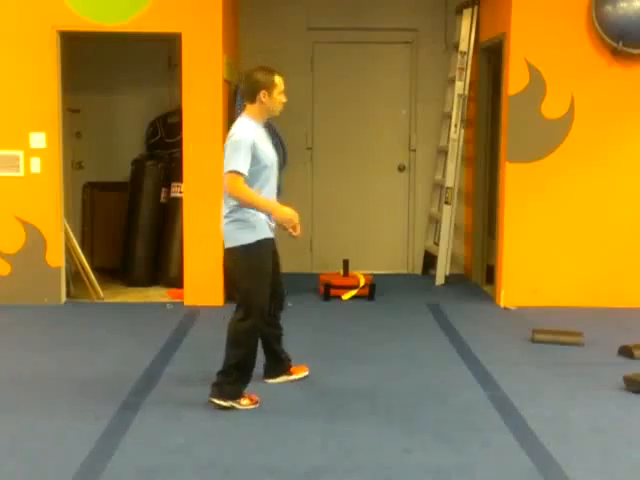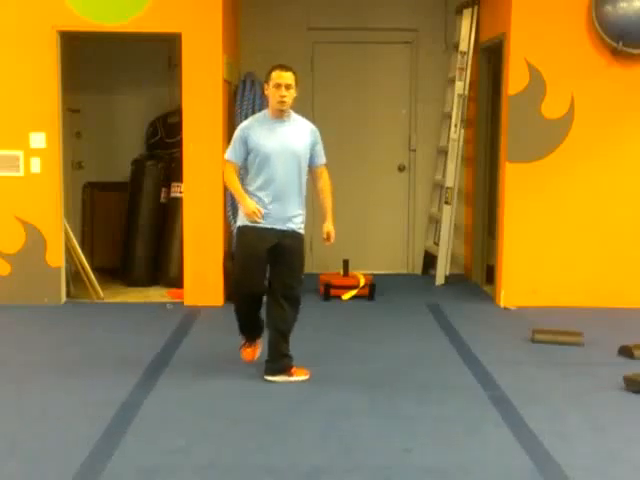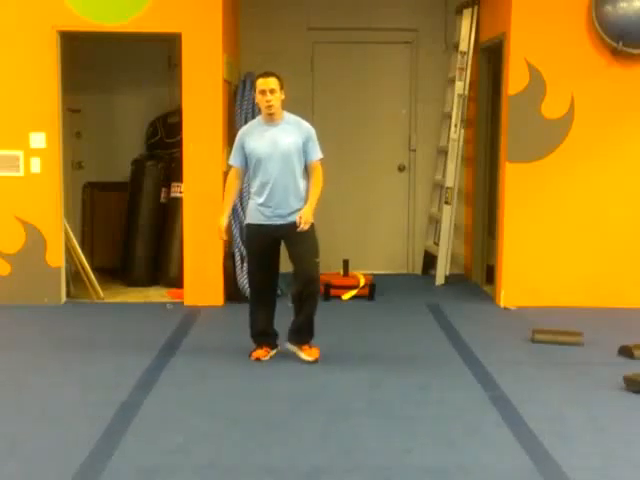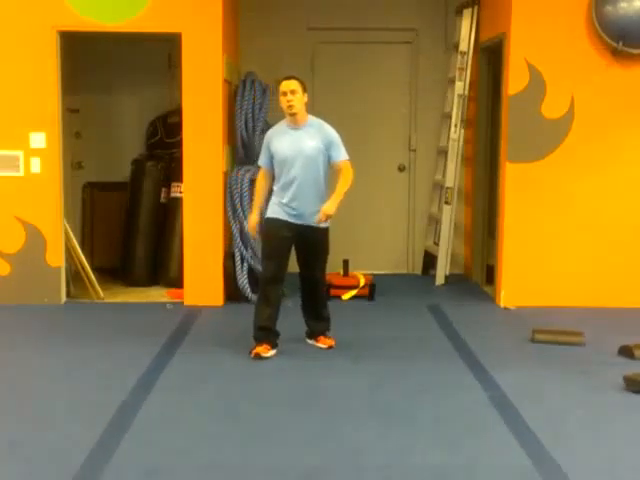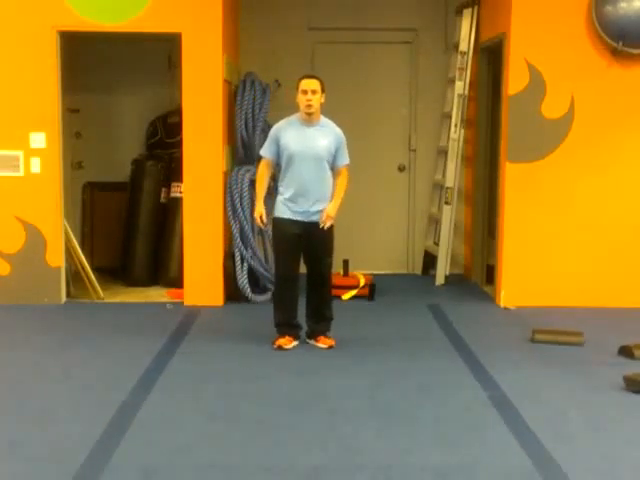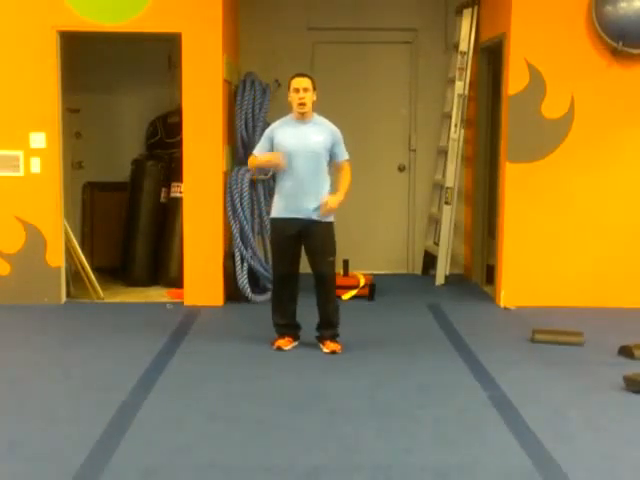
dt=0.4s
person 1, frame 1
left shoulder: (260, 131)
right shoulder: (244, 134)
right elbow: (233, 186)
left wrist: (284, 217)
right wrist: (274, 209)
left hip: (262, 233)
right hip: (246, 234)
left knee: (271, 301)
right knee: (252, 309)
left ankle: (277, 365)
right ankle: (228, 387)
person 1, frame 2
left shoulder: (308, 130)
right shoulder: (248, 129)
left elbow: (321, 175)
right elbow: (230, 171)
left wrist: (328, 218)
right wrist: (244, 201)
left hip: (291, 226)
right hip: (253, 224)
left knee: (286, 295)
right knee: (247, 289)
left ankle: (279, 363)
right ankle: (251, 336)
person 1, frame 3
left shoulder: (302, 129)
right shoulder: (246, 134)
left elbow: (316, 172)
right elbow: (235, 176)
left wrist: (309, 207)
right wrist: (225, 214)
left hip: (296, 219)
right hip: (259, 220)
left knee: (308, 276)
right knee: (261, 282)
left ankle: (300, 338)
right ankle: (264, 341)
person 1, frame 4
left shoulder: (325, 133)
right shoulder: (272, 135)
left elbow: (346, 171)
right elbow: (264, 176)
left wrist: (333, 202)
right wrist: (255, 211)
left hip: (314, 219)
right hip: (279, 216)
left knee: (314, 278)
right knee: (270, 276)
left ankle: (318, 330)
right ankle: (265, 339)
person 1, frame 5
left shoulder: (334, 134)
right shoulder: (280, 129)
left elbow: (341, 175)
right elbow: (265, 167)
left wrist: (334, 205)
right wrist: (259, 203)
left hip: (320, 217)
right hip: (285, 216)
left knee: (320, 275)
right knee: (285, 275)
left ankle: (319, 330)
right ankle: (287, 331)
person 1, frame 6
left shoulder: (329, 130)
right shoulder: (276, 129)
left elbow: (344, 170)
right elbow: (253, 164)
left wrist: (338, 196)
right wrist: (263, 160)
left hip: (319, 216)
right hip: (283, 215)
left knee: (325, 275)
right knee: (284, 275)
left ankle: (328, 334)
right ankle: (286, 332)
